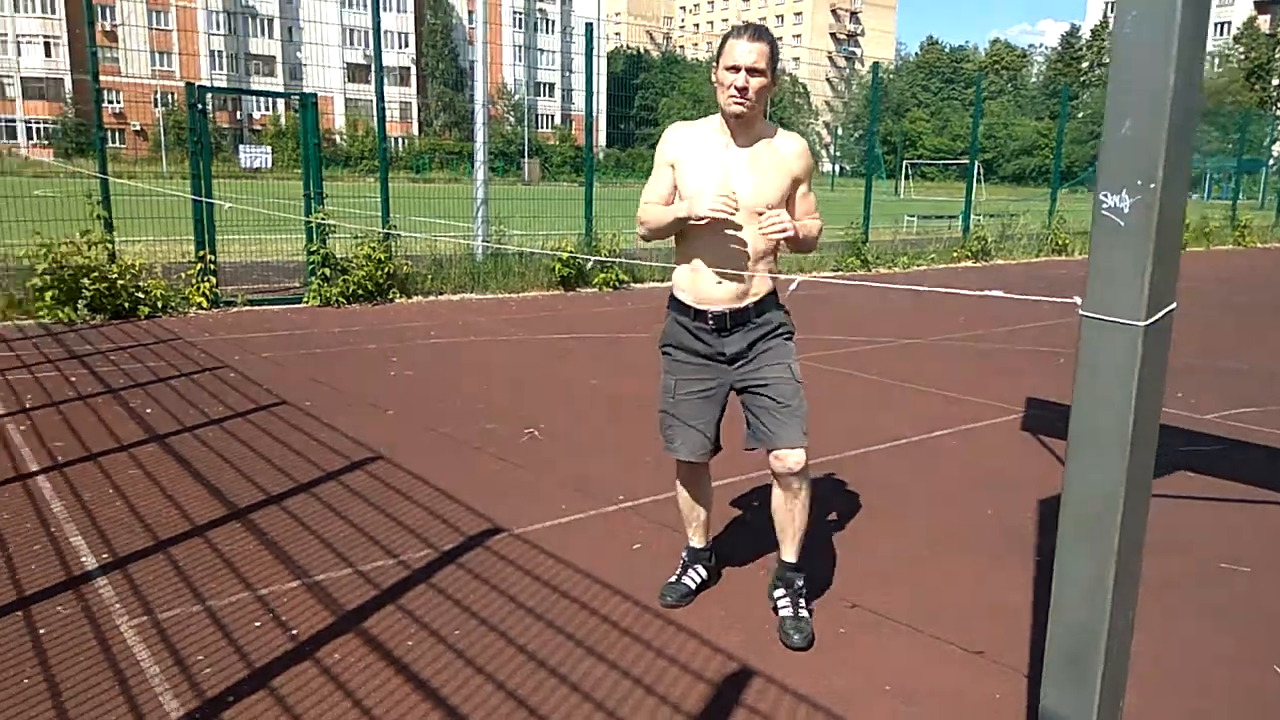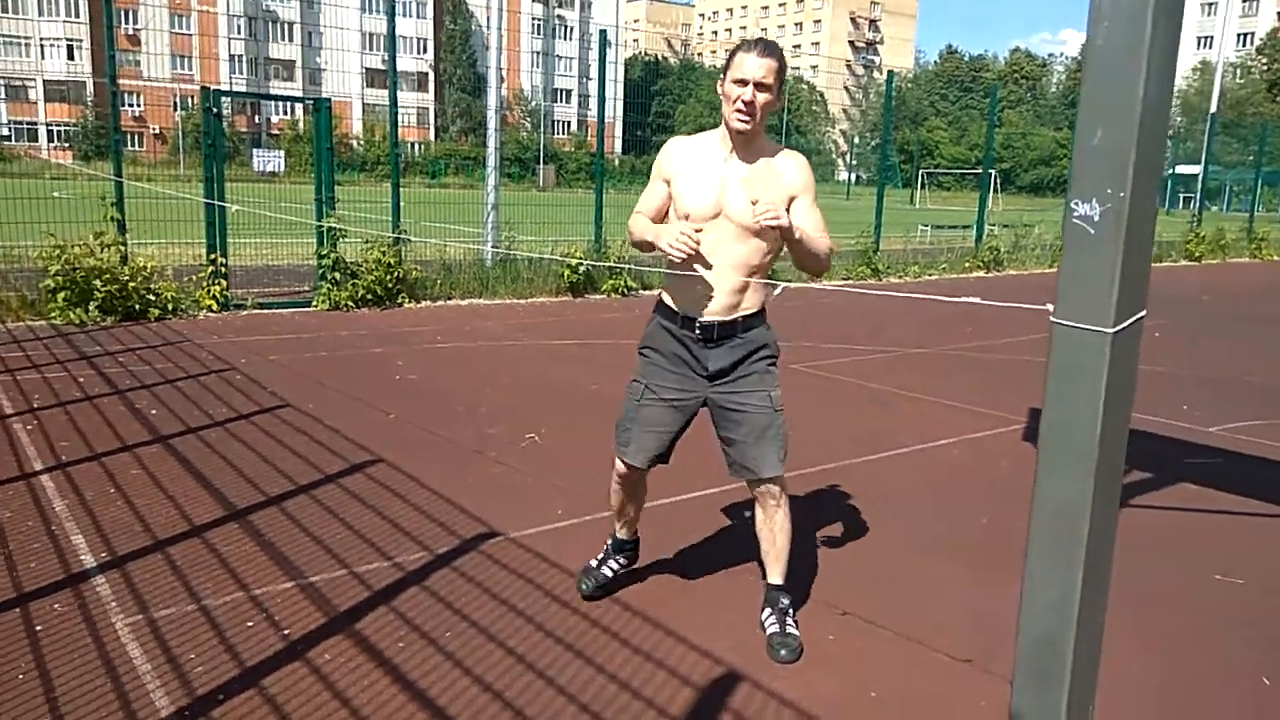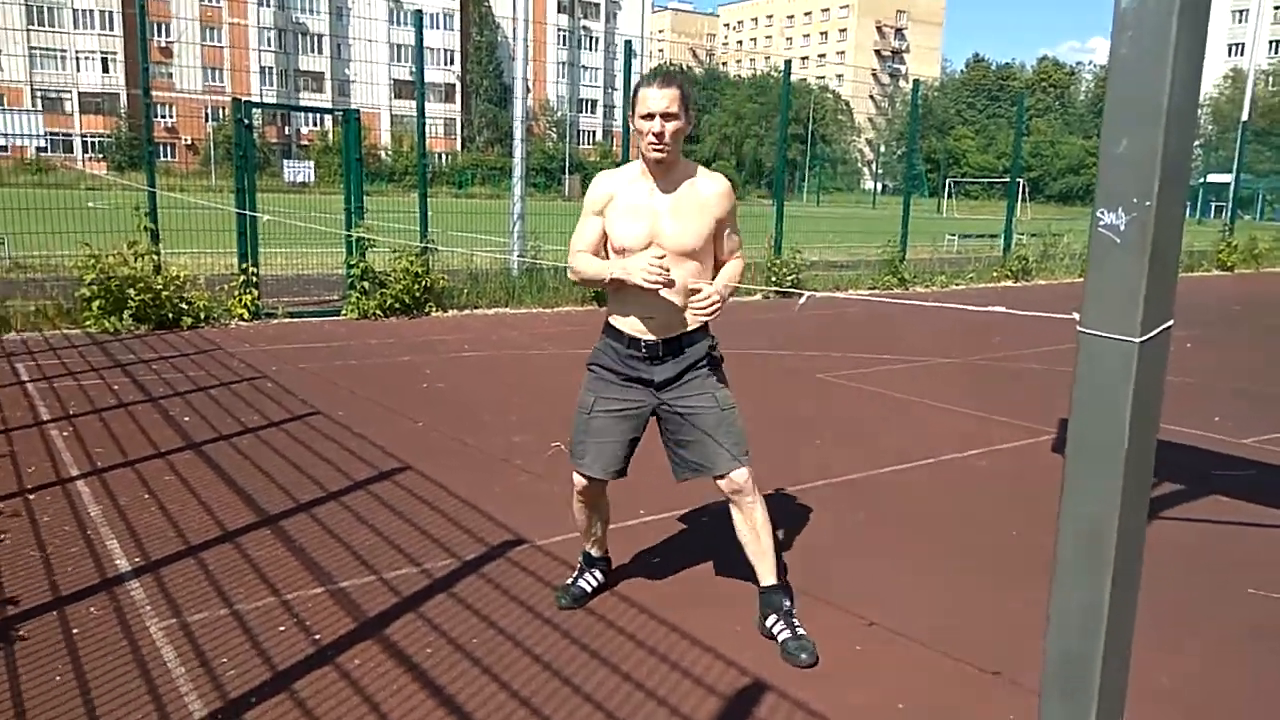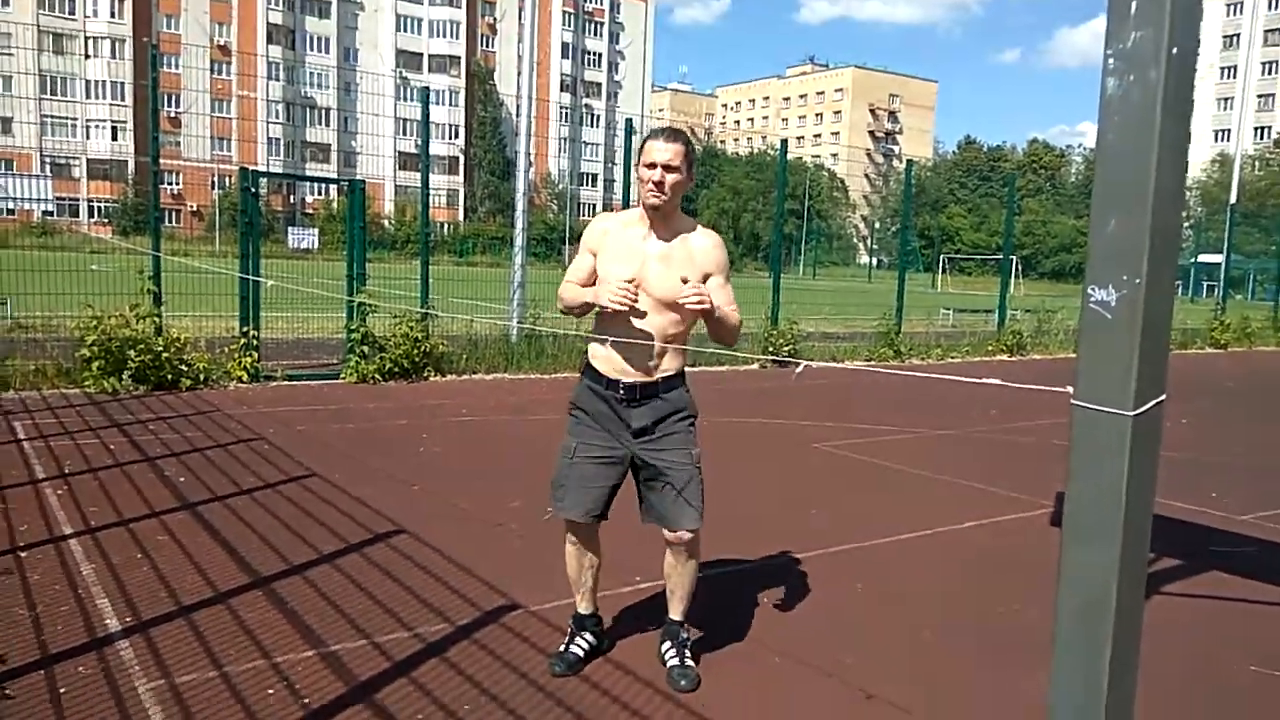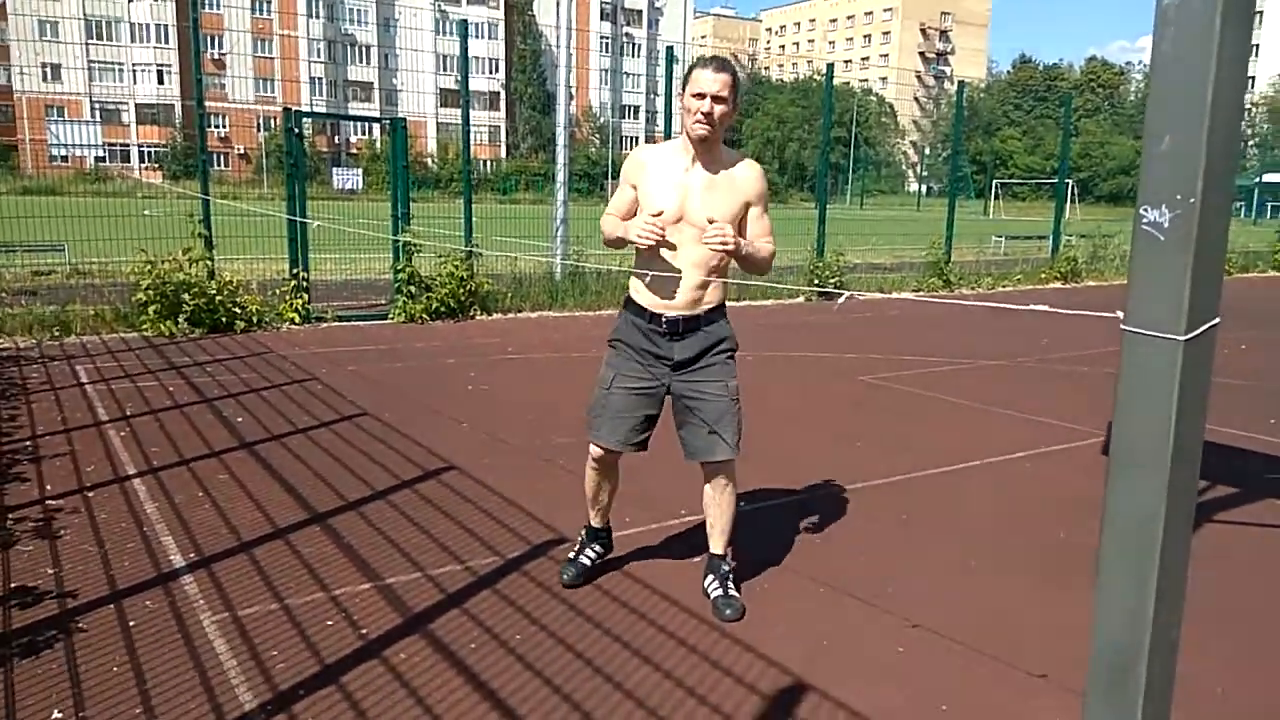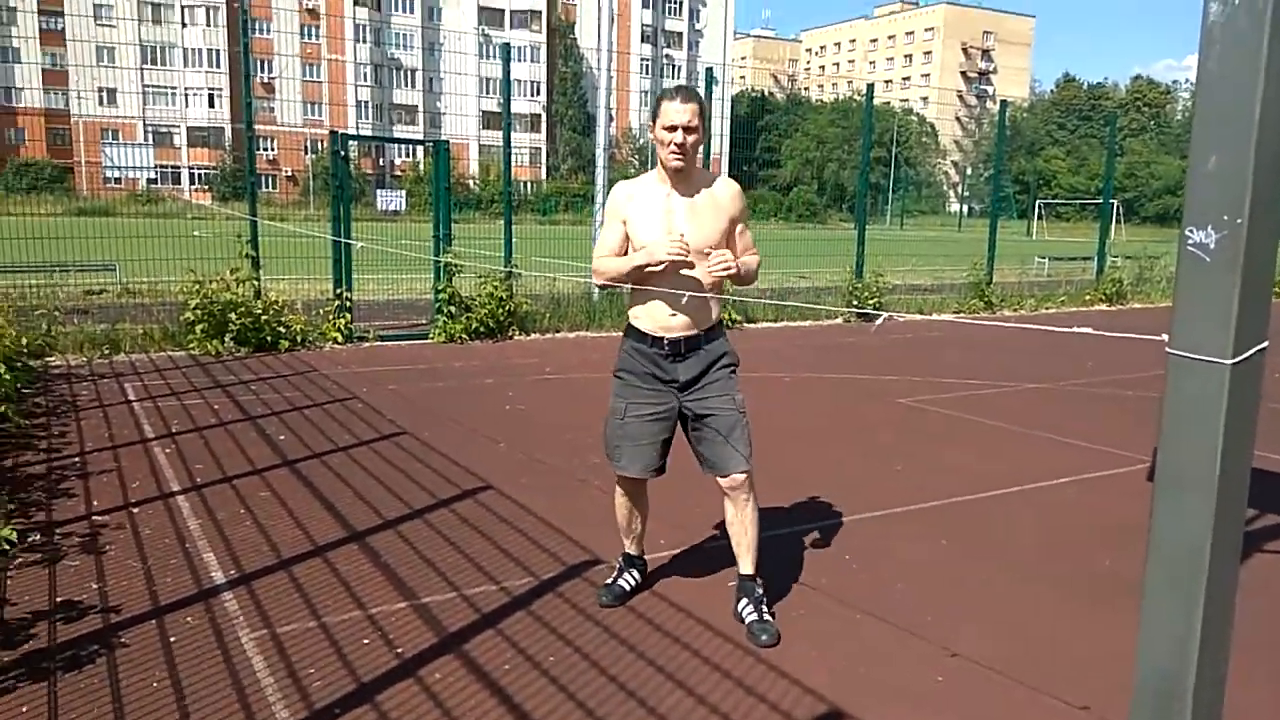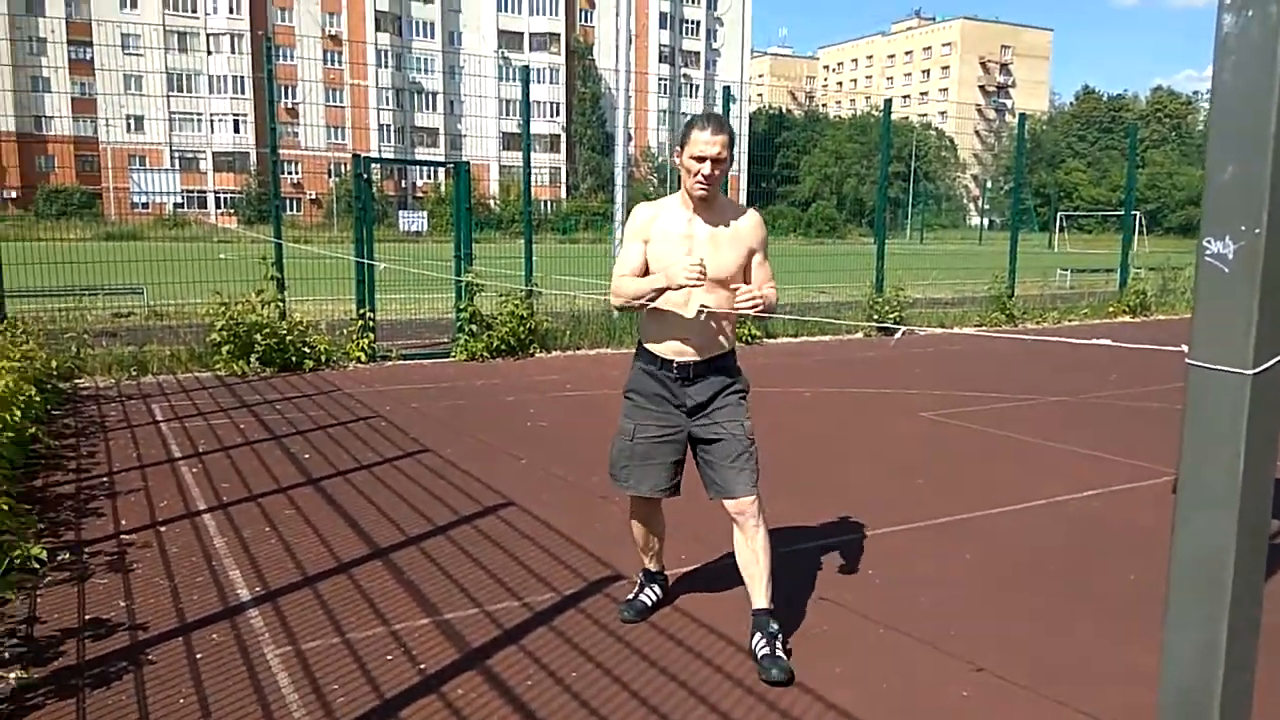
dt=0.4s
person 1, frame 1
left shoulder: (792, 151)
right shoulder: (679, 139)
left elbow: (811, 230)
right elbow: (644, 224)
left wrist: (795, 229)
right wrist: (686, 208)
left hip: (761, 327)
right hip: (689, 327)
left knee: (789, 461)
right knee: (689, 459)
left ankle: (789, 581)
right ankle: (700, 558)
person 1, frame 2
left shoulder: (792, 169)
right shoulder: (678, 152)
left elbow: (820, 262)
right elbow: (637, 230)
left wrist: (790, 231)
right wrist: (659, 229)
left hip: (746, 344)
right hip: (673, 334)
left knee: (769, 482)
right knee: (628, 461)
left ankle: (777, 600)
right ankle: (620, 548)
person 1, frame 3
left shoulder: (716, 189)
right shoulder: (606, 187)
left elbow: (735, 260)
right elbow: (578, 265)
left wrist: (722, 285)
right wrist: (623, 271)
left hip: (691, 355)
right hip: (621, 355)
left knee: (738, 481)
right knee: (588, 479)
left ankle: (777, 603)
right ankle: (595, 564)
person 1, frame 4
left shoulder: (705, 245)
right shoulder: (603, 229)
left elbow: (732, 335)
right elbow: (565, 297)
left wrist: (709, 307)
right wrist: (593, 295)
left hip: (665, 404)
right hip: (597, 397)
left knee: (681, 534)
right knee: (576, 523)
left ankle: (675, 636)
right ankle: (587, 627)
person 1, frame 5
left shoulder: (748, 176)
right shoulder: (643, 160)
left elbow: (766, 257)
right elbow: (607, 229)
left wrist: (741, 249)
right wrist: (629, 228)
left hip: (706, 336)
right hip: (639, 329)
left knee: (719, 463)
right knee: (602, 450)
left ankle: (718, 569)
right ankle: (596, 538)
person 1, frame 6
left shoulder: (727, 194)
right shoulder: (625, 194)
left elbow: (751, 260)
right elbow: (599, 269)
left wrist: (736, 266)
right wrist: (641, 258)
left hip: (707, 353)
right hip: (642, 355)
left knee: (737, 478)
right knee: (630, 474)
left ankle: (748, 590)
right ankle: (632, 564)
person 1, frame 7
left shoulder: (748, 221)
right shoulder: (646, 216)
left elbow: (769, 304)
right elbow: (618, 292)
left wrist: (757, 296)
right wrist: (668, 280)
left hip: (719, 379)
right hip: (654, 376)
left knee: (744, 505)
right knee: (641, 495)
left ankle: (763, 624)
right ankle: (653, 578)
